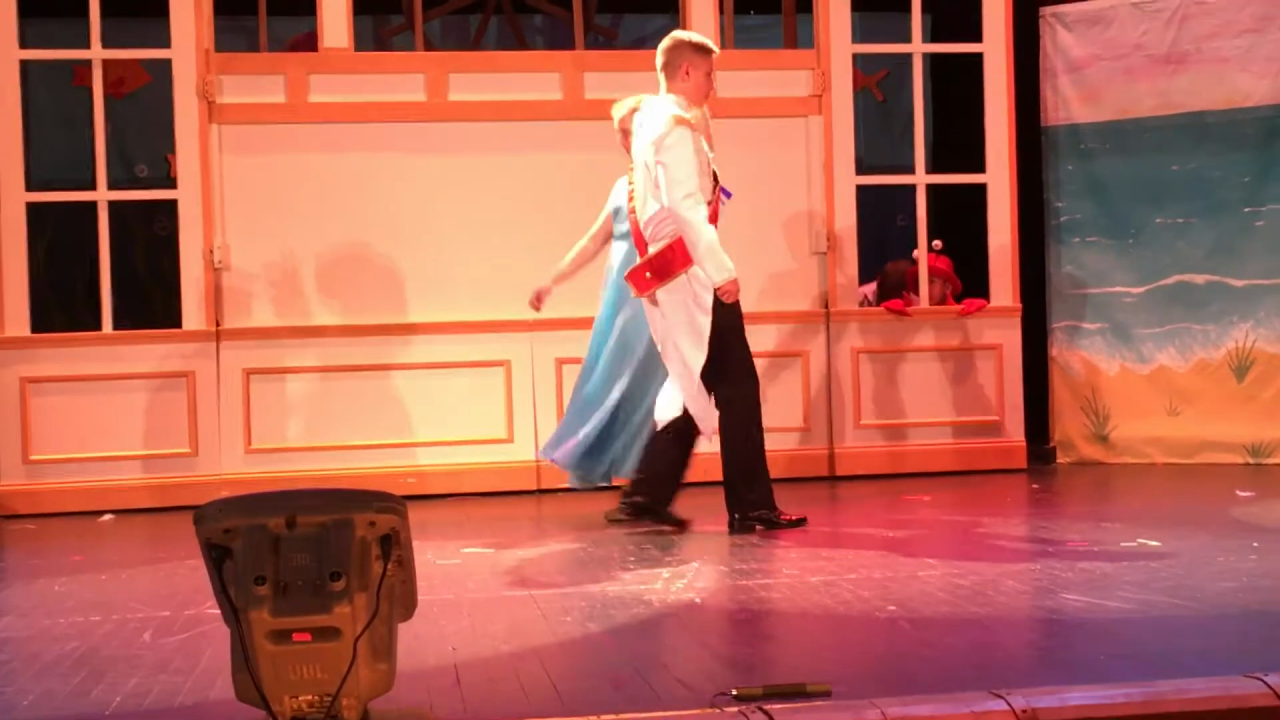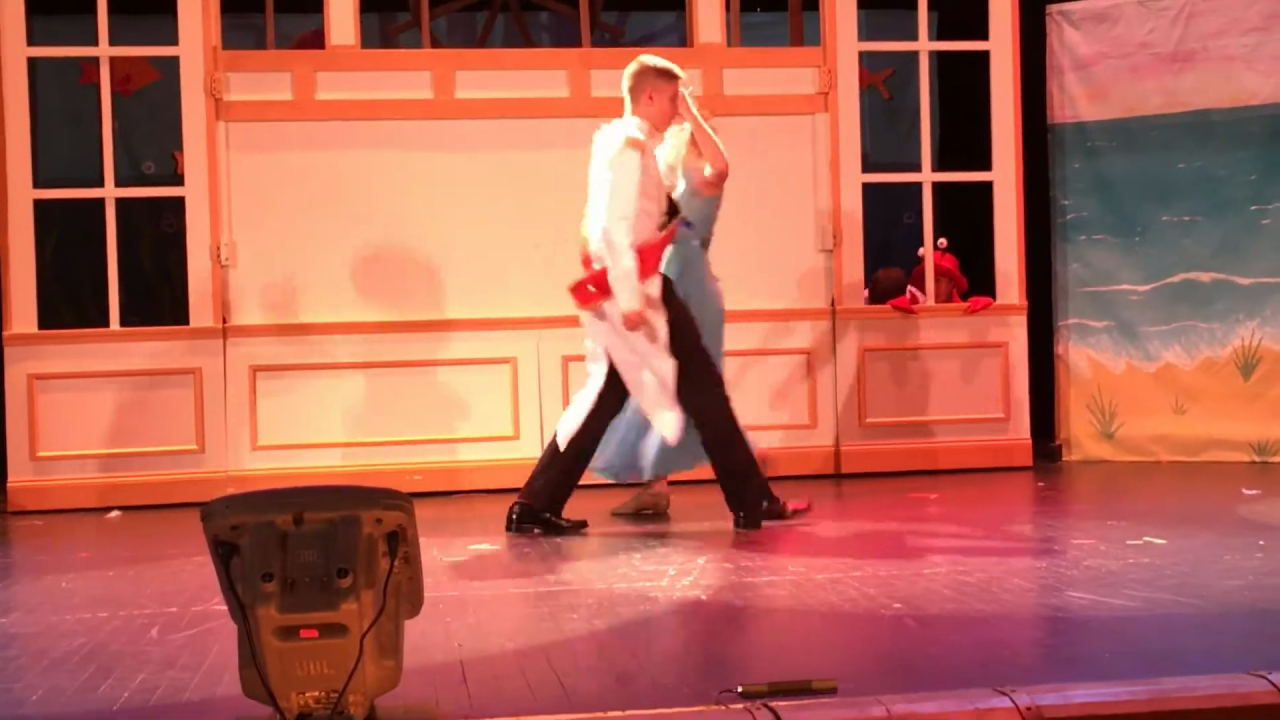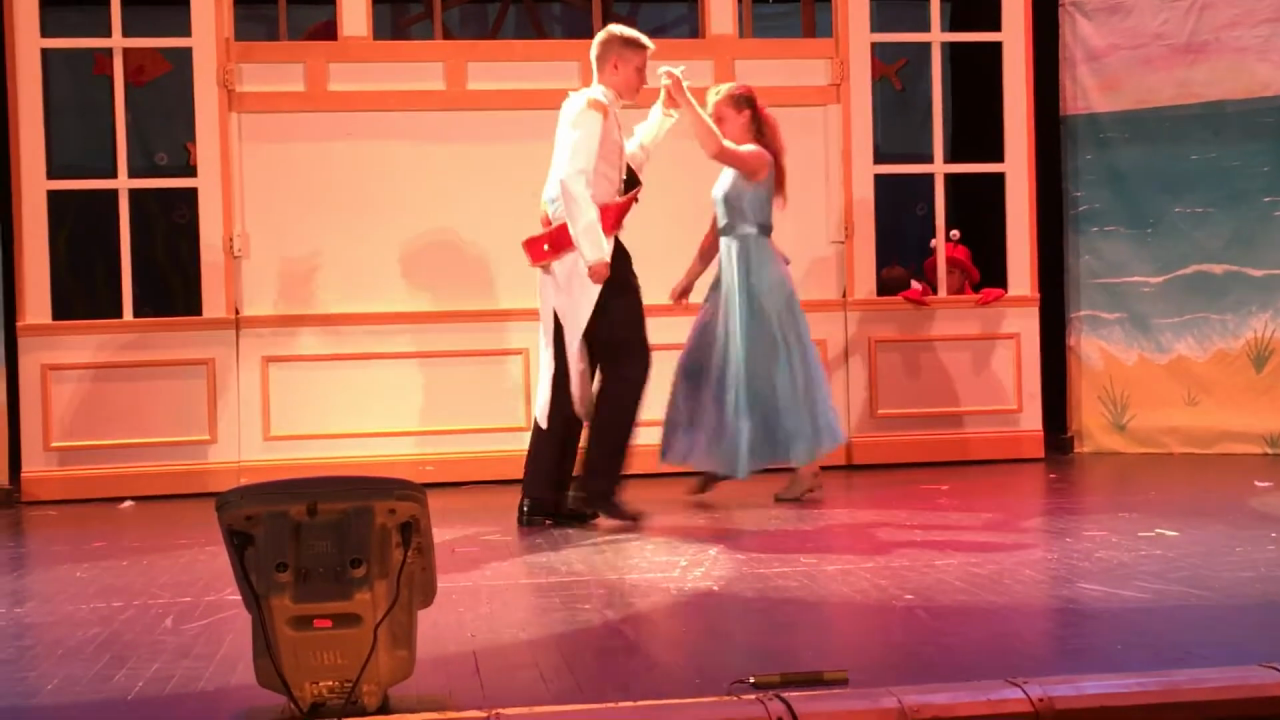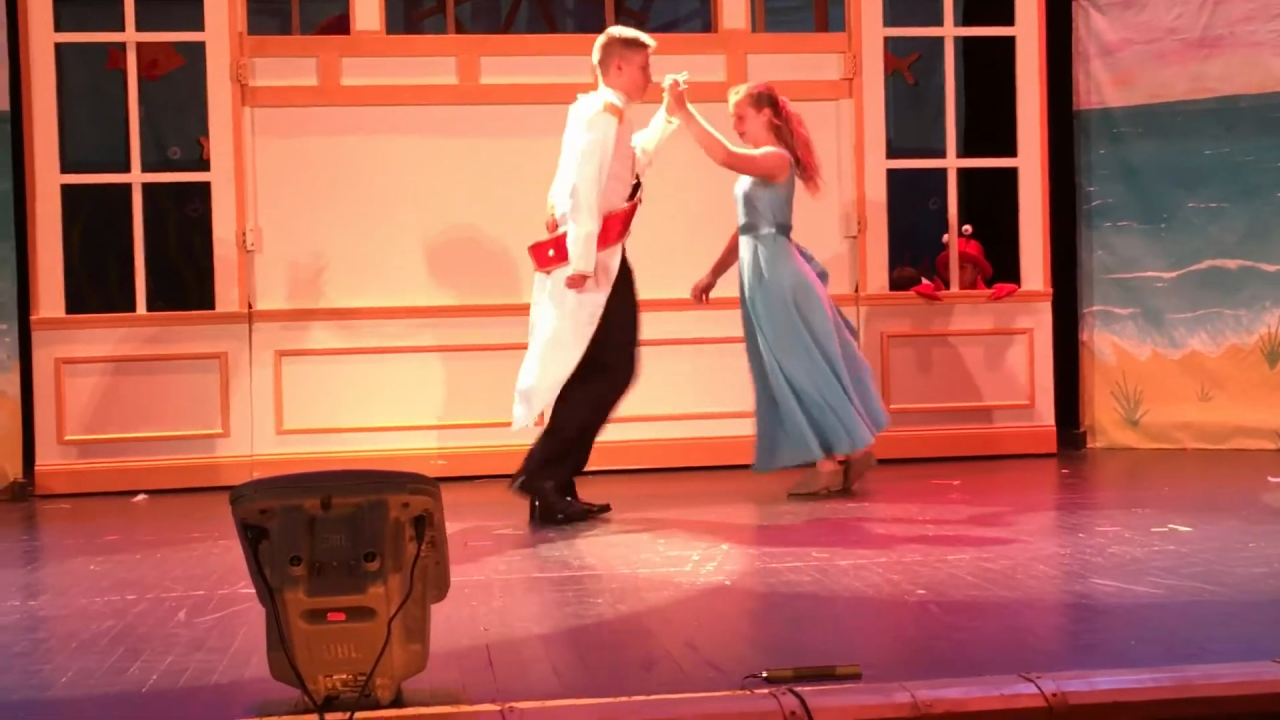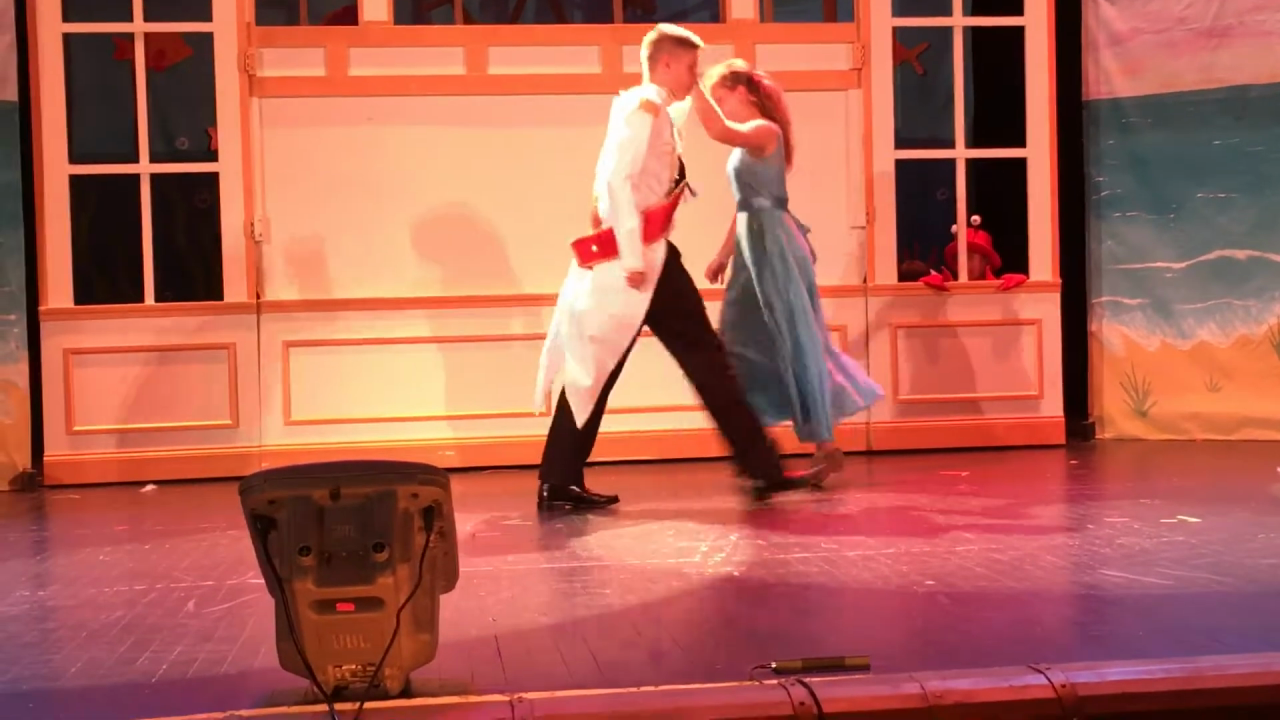
dt=0.3s
person 1, frame 1
left shoulder: (651, 121)
right shoulder: (676, 125)
right elbow: (686, 207)
right wrist: (721, 272)
left hip: (667, 271)
right hip: (687, 270)
left knee: (697, 383)
right knee: (735, 382)
left ankle: (647, 491)
right ankle: (751, 508)
person 1, frame 2
left shoulder: (618, 142)
right shoulder: (628, 145)
right elbow: (616, 225)
right wrist: (630, 294)
left hip: (615, 289)
right hip: (630, 286)
left knee: (609, 397)
right knee: (701, 387)
left ankle: (537, 504)
right ankle: (751, 501)
person 1, frame 3
left shoulder: (597, 113)
right shoulder: (591, 108)
left elbow: (627, 160)
right elbow: (572, 180)
left wrist: (664, 112)
right wrist: (595, 249)
left hip: (578, 255)
right hip: (590, 256)
left knee: (570, 373)
right knee: (627, 364)
left ankle: (544, 496)
right ankle: (598, 488)
person 1, frame 4
left shoulder: (597, 113)
right shoulder: (606, 111)
left elbow: (631, 163)
right elbow: (581, 185)
left wrist: (667, 115)
right wrist: (584, 258)
left hip: (590, 258)
right hip: (595, 259)
left knee: (581, 375)
right knee: (611, 371)
left ankle: (554, 486)
right ankle: (544, 475)
person 1, frame 5
left shoulder: (644, 108)
right shoulder: (643, 108)
right elbow: (615, 182)
right wrist: (635, 256)
left hip: (642, 252)
right hip: (639, 253)
left knee: (595, 364)
right knee: (703, 354)
left ankle: (559, 481)
right ankle: (760, 467)
person 2, frame 1
right shoulder: (623, 184)
right elbow: (592, 241)
right wrist: (551, 281)
right hip: (619, 290)
left knee: (633, 382)
right knee: (608, 382)
right ankle: (631, 480)
person 2, frame 2
left shoulder: (705, 179)
right shoulder: (669, 181)
left elbow: (721, 165)
left wrist: (690, 112)
left hip: (692, 287)
right hip: (670, 288)
right ankle: (653, 483)
person 2, frame 3
left shoulder: (757, 157)
right shoulder: (731, 170)
left elbow: (716, 148)
left wrist: (685, 101)
right wrist: (690, 276)
left hip: (757, 272)
right hip: (733, 273)
left knee: (771, 366)
right knee: (711, 365)
left ankle: (804, 467)
right ankle: (718, 460)
person 2, frame 4
left shoulder: (774, 159)
right shoulder: (755, 169)
left elbow: (724, 155)
right elbow: (746, 229)
left wrist: (684, 112)
right wrist: (712, 275)
left hip: (775, 272)
right hip: (762, 271)
left knee: (801, 363)
right knee: (787, 368)
left ankle: (832, 461)
right ankle: (847, 451)
person 2, frame 5
left shoulder: (766, 132)
right shoulder: (750, 141)
left elbow: (720, 131)
left wrist: (692, 89)
right wrist: (723, 255)
left hip: (775, 247)
right hip: (754, 249)
left knee: (794, 345)
right knee: (741, 345)
left ankle: (829, 445)
